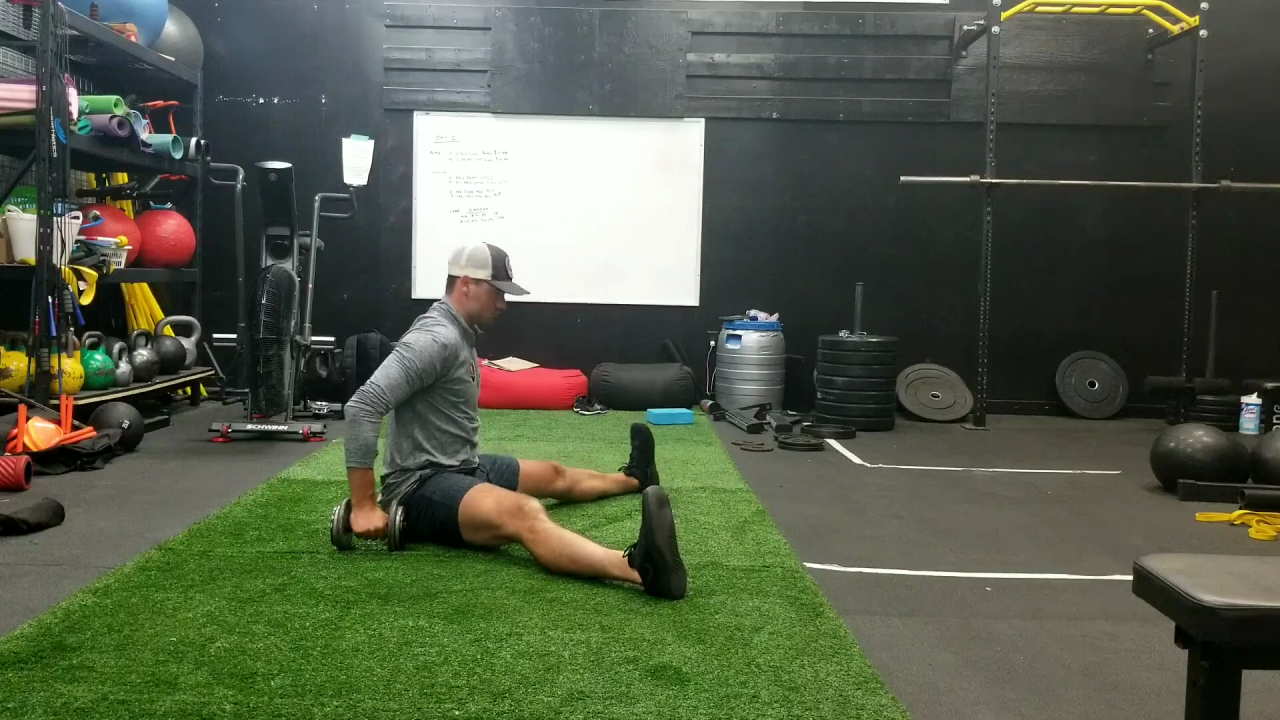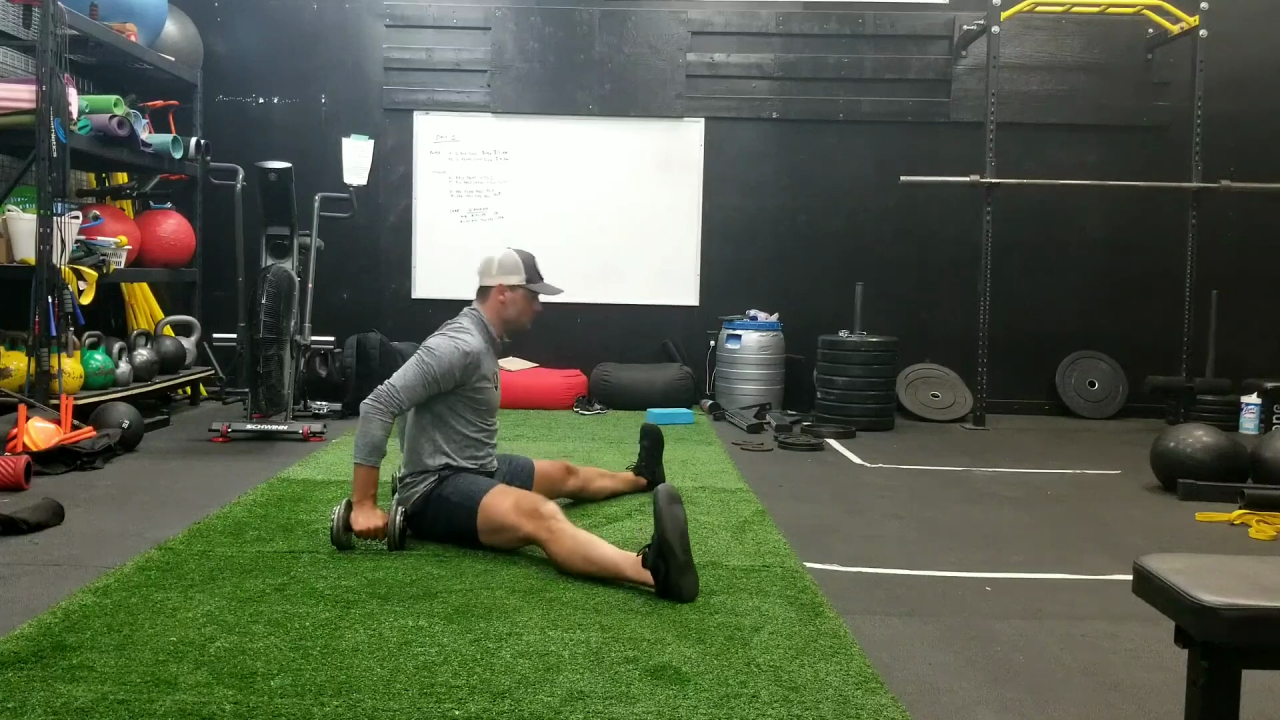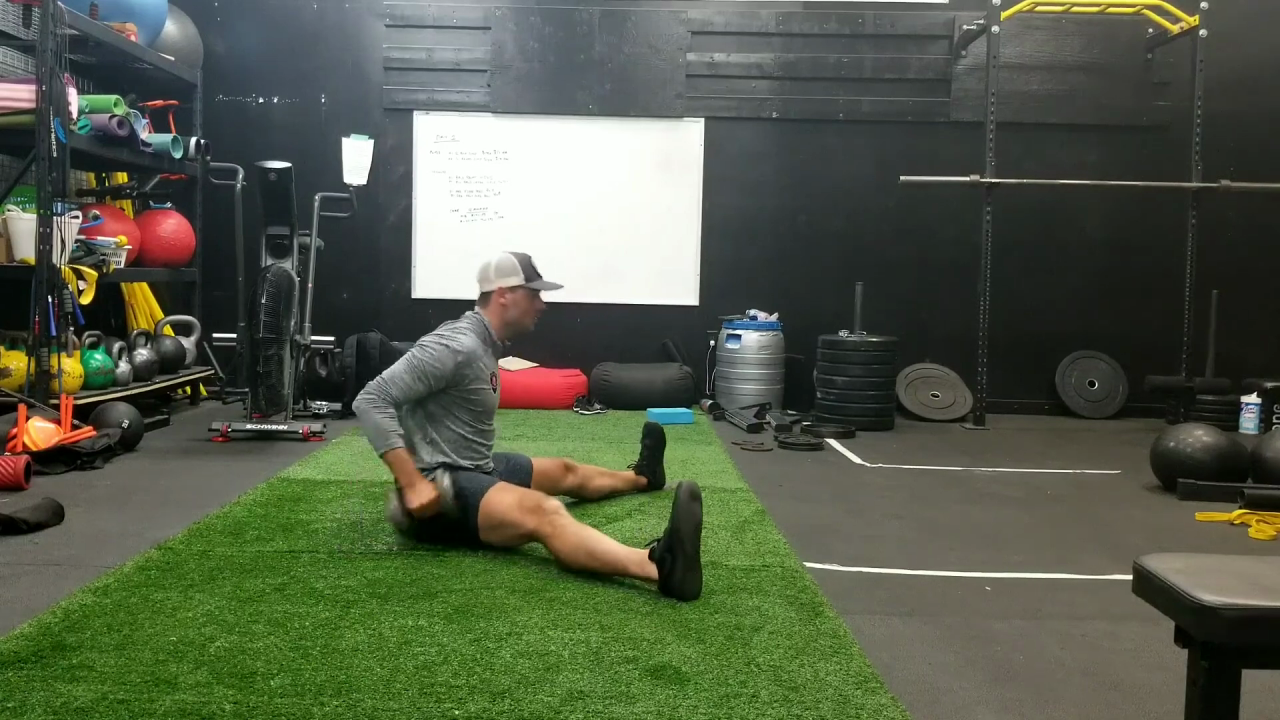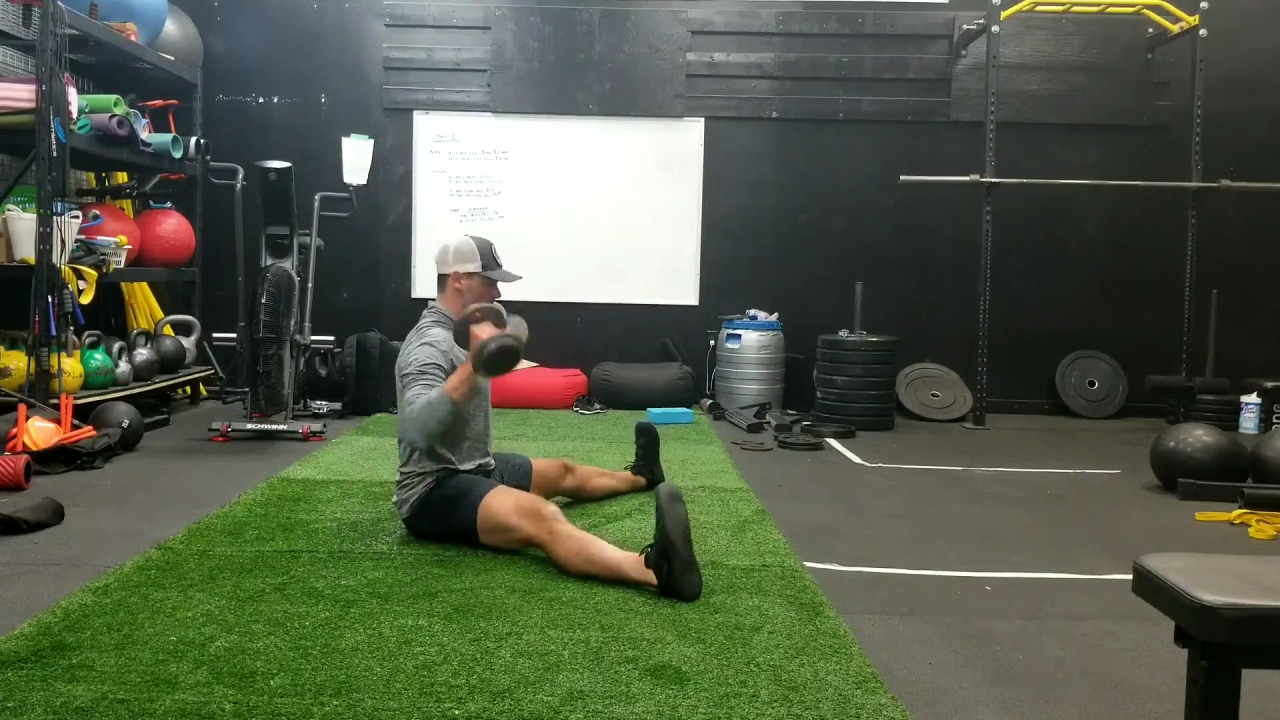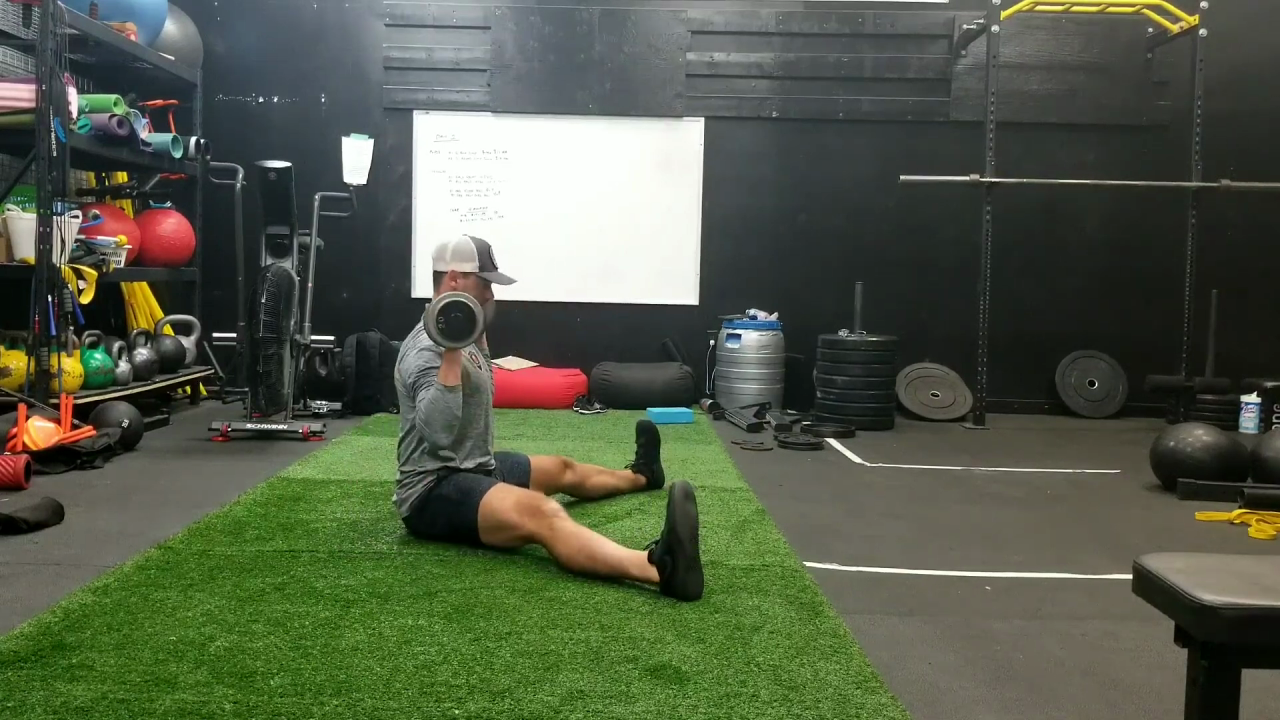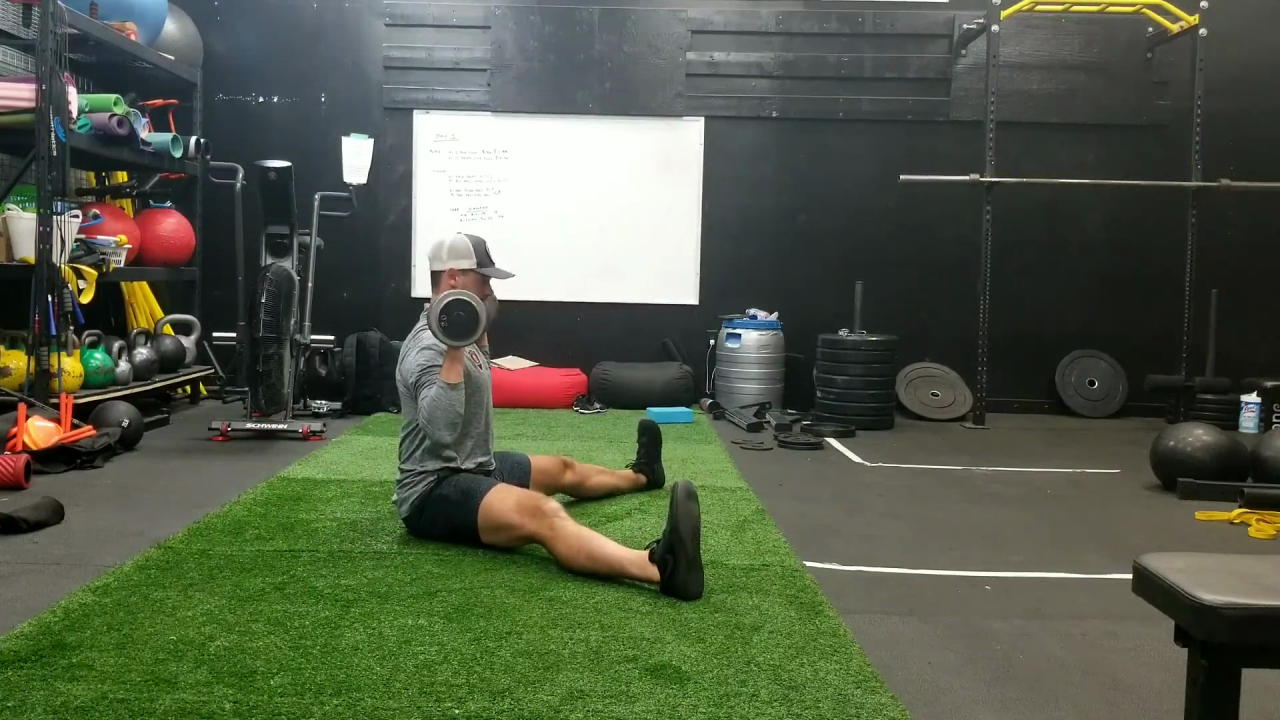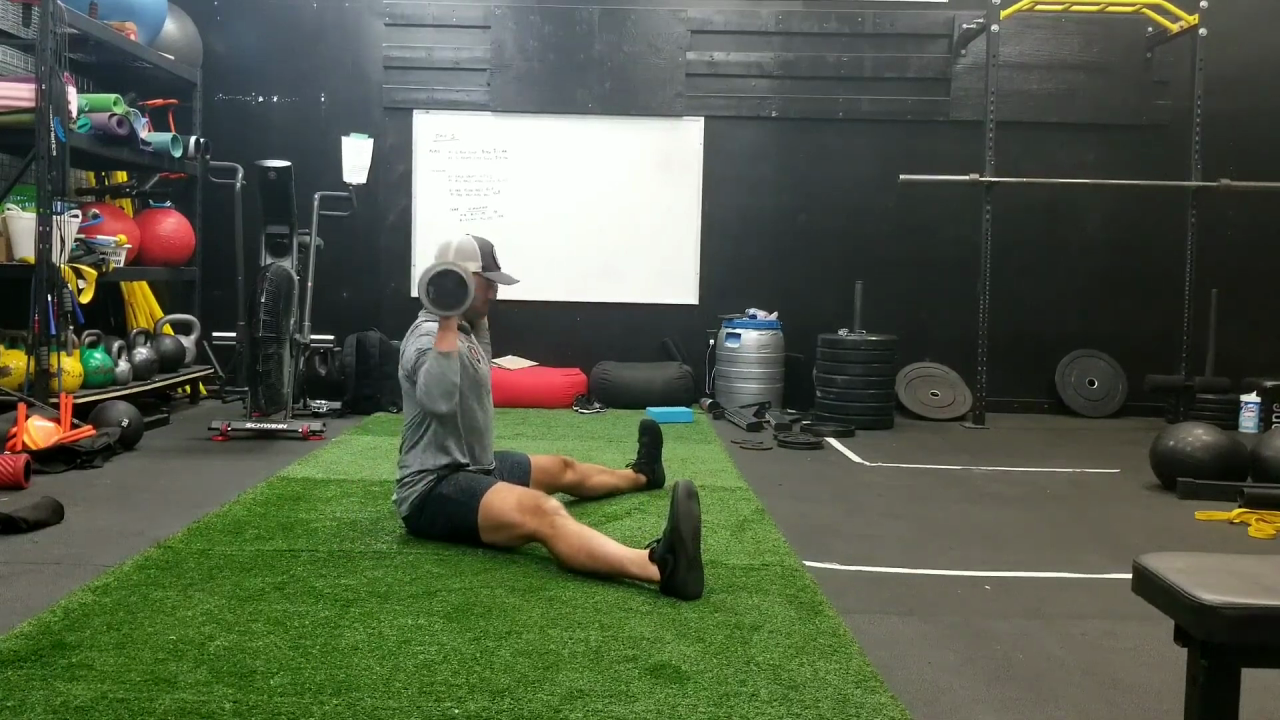
dt=0.4s
person 1, frame 1
left shoulder: (457, 334)
right shoulder: (434, 340)
right elbow: (362, 408)
right wrist: (364, 506)
right hip: (423, 490)
left knee: (553, 477)
right knee: (524, 515)
left ankle: (634, 479)
right ankle: (638, 568)
person 1, frame 2
left shoulder: (482, 340)
right shoulder: (461, 346)
right elbow: (378, 405)
right wrist: (364, 505)
right hip: (436, 491)
left knee: (565, 474)
right knee: (540, 516)
left ankle: (641, 478)
right ankle: (653, 569)
person 1, frame 3
left shoulder: (483, 345)
right shoulder: (454, 347)
right elbow: (370, 401)
right wrist: (412, 483)
left hip: (461, 476)
right hip: (438, 498)
left knee: (563, 471)
right knee: (543, 514)
left ankle: (640, 477)
right ankle: (661, 567)
person 1, frame 4
left shoulder: (453, 332)
right shoulder: (430, 345)
right elbow: (418, 429)
right wrist: (471, 362)
right hip: (432, 492)
left knee: (562, 473)
right knee: (541, 519)
left ankle: (640, 477)
right ankle: (656, 570)
person 1, frame 5
right shoulder: (428, 347)
left elbow: (478, 393)
right elbow: (438, 432)
left wrist: (477, 337)
right wrist: (452, 352)
right hip: (432, 491)
left knee: (562, 469)
right knee: (540, 514)
left ankle: (641, 475)
right ankle: (660, 567)
person 1, frame 6
right shoulder: (429, 346)
right elbow: (441, 428)
left wrist: (478, 335)
right wrist: (454, 351)
right hip: (433, 491)
left knee: (562, 469)
right knee: (542, 516)
left ankle: (642, 475)
right ankle: (661, 567)
person 1, frame 7
left shoulder: (458, 332)
right shoulder: (427, 336)
right elbow: (441, 401)
left wrist: (479, 320)
right wrist: (447, 323)
left hip: (472, 467)
right hip: (432, 490)
left knee: (562, 469)
right knee: (541, 513)
left ankle: (641, 474)
right ankle: (661, 567)
